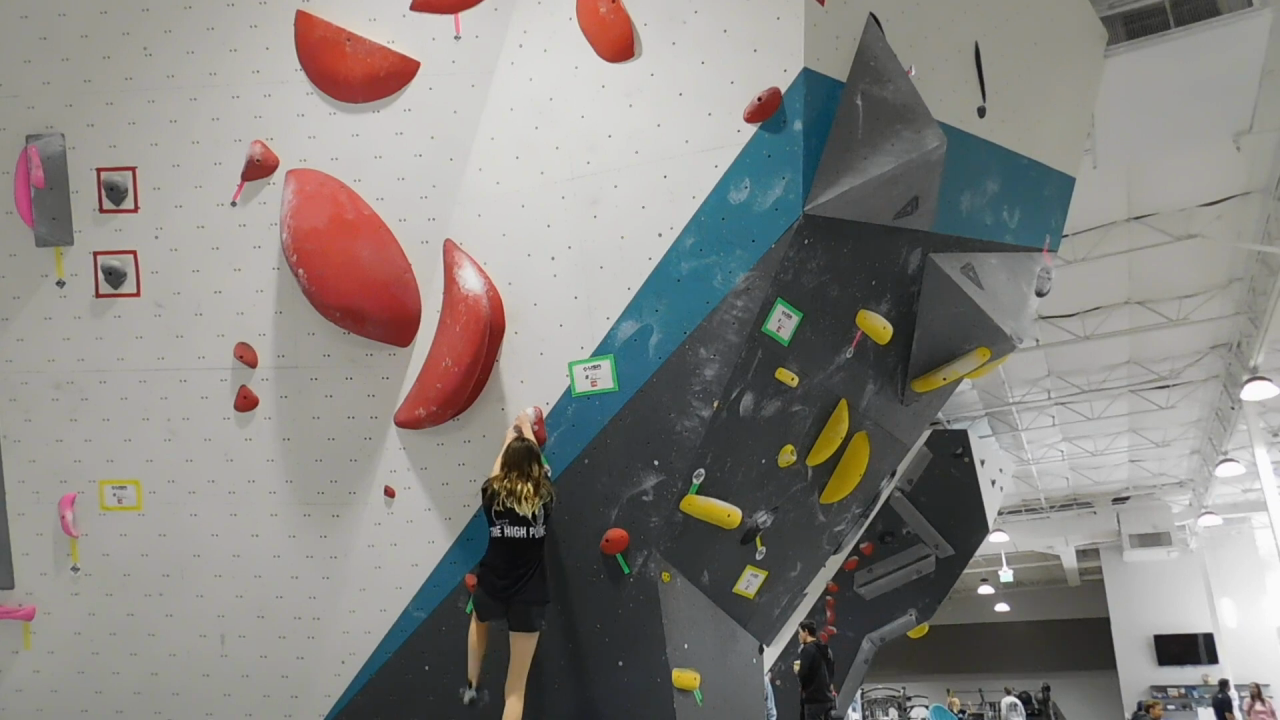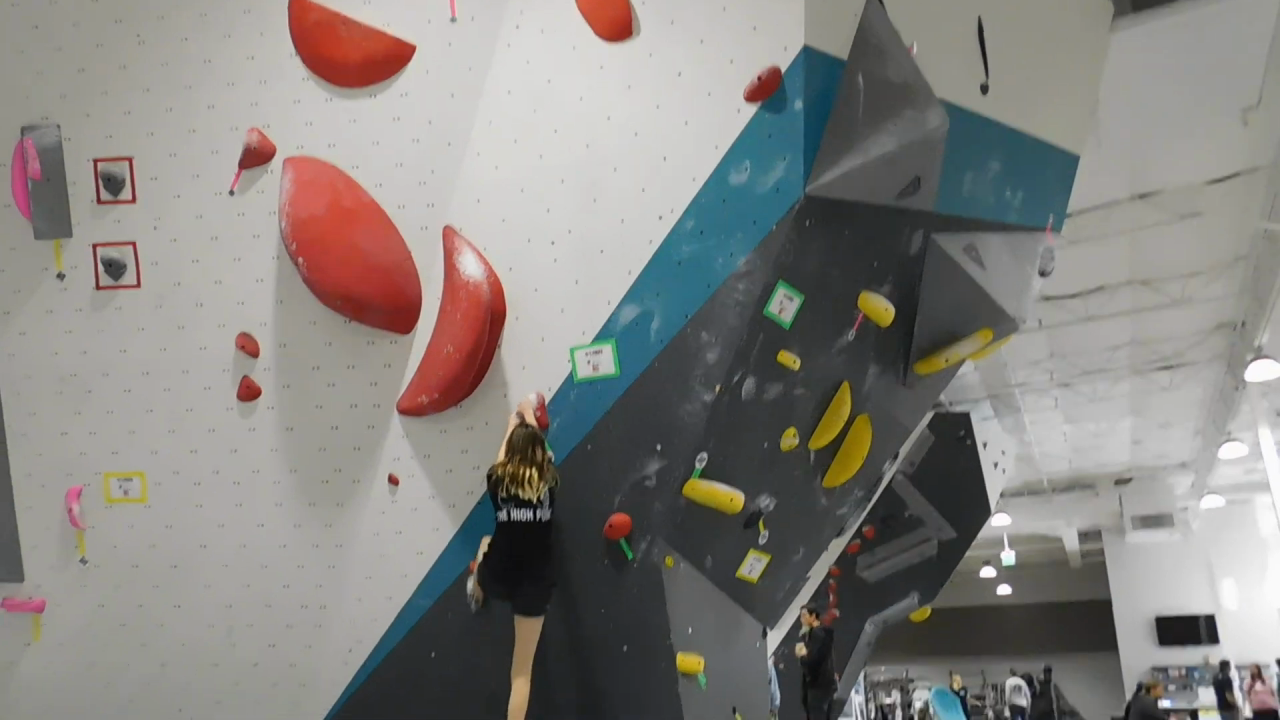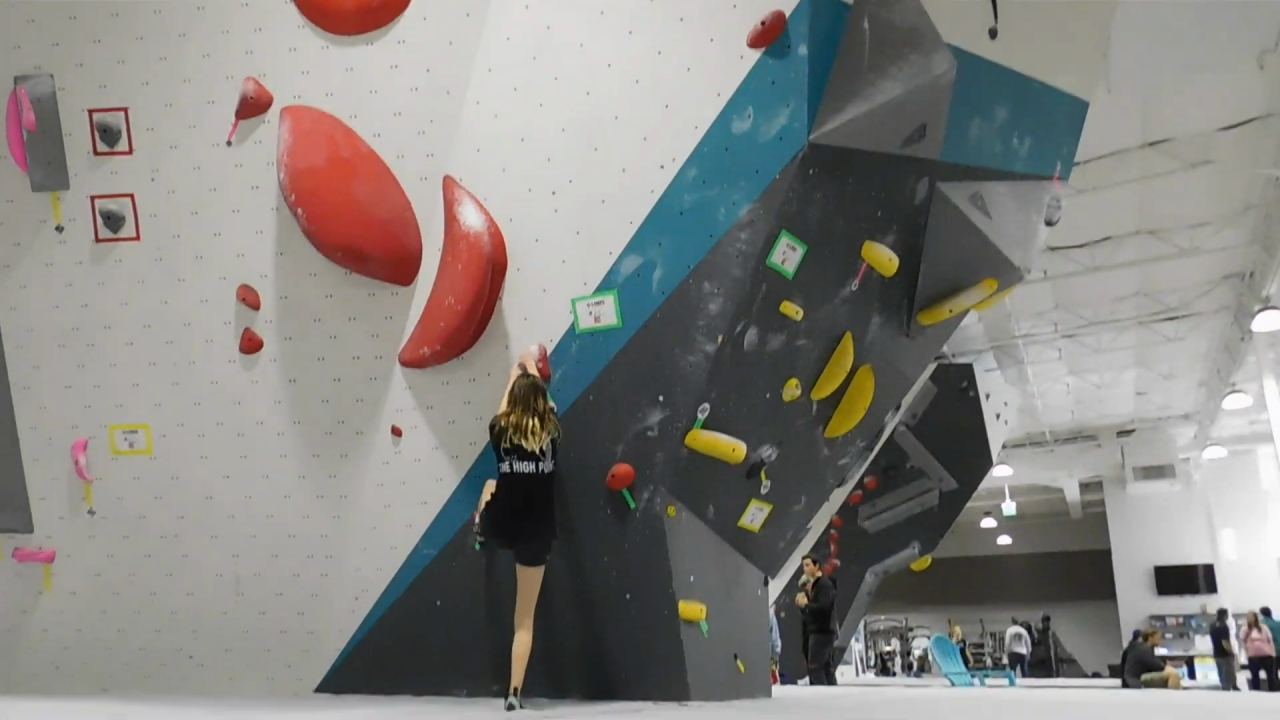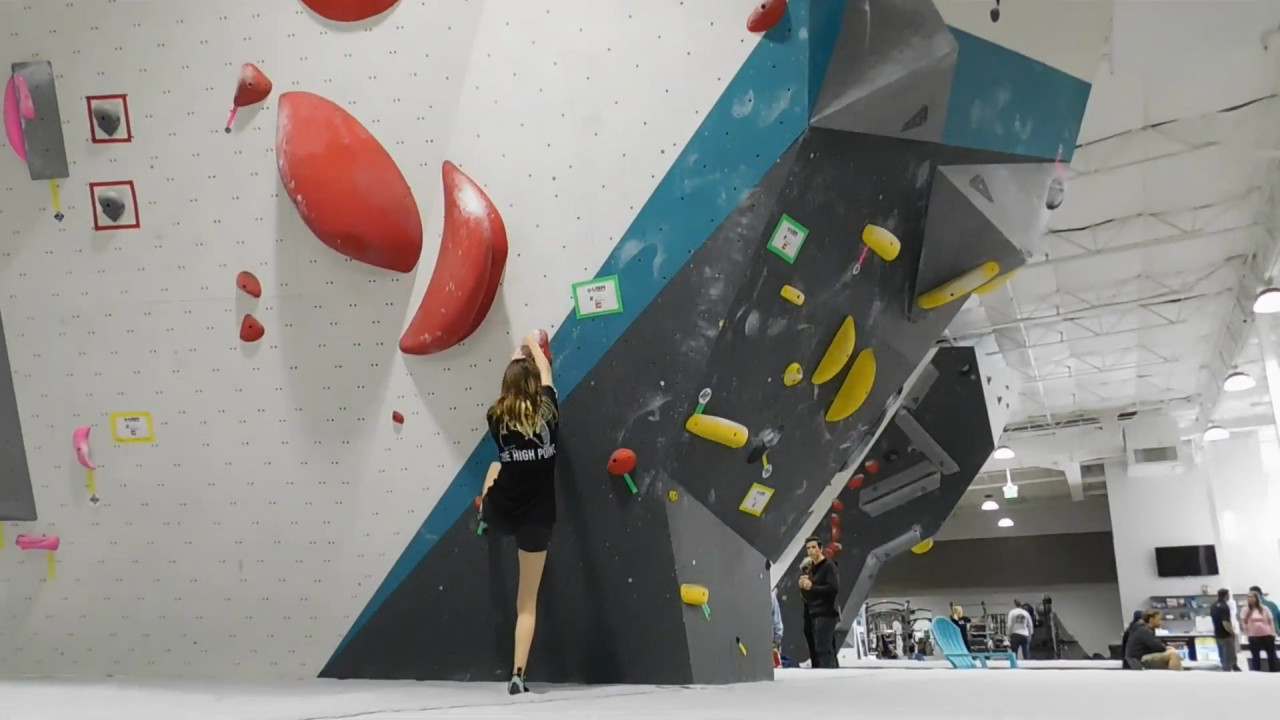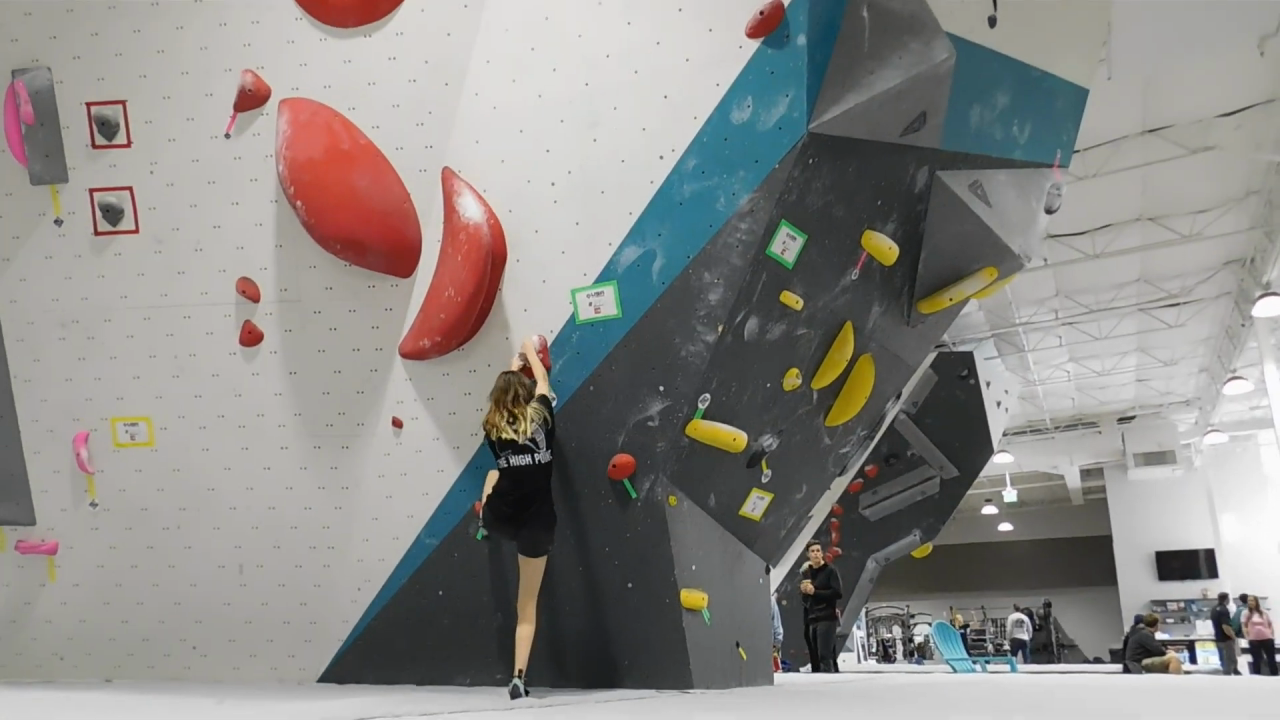
dt=0.2s
person 1, frame 1
left shoulder: (492, 492)
right shoulder: (544, 492)
left elbow: (498, 469)
right elbow: (534, 459)
left wrist: (510, 438)
right wrist: (527, 430)
left hip: (491, 591)
right hip: (530, 599)
left knee: (480, 623)
right knee: (516, 686)
left ankle: (472, 686)
person 1, frame 2
left shoulder: (498, 479)
right shoulder: (549, 478)
left elbow: (503, 455)
right elbow: (537, 446)
left wrist: (513, 425)
right wrist: (530, 417)
left hip: (497, 578)
right hip: (536, 585)
right knee: (522, 670)
left ankle: (475, 594)
person 1, frame 3
left shoulder: (501, 430)
right shoulder: (551, 428)
left elbow: (506, 408)
right elbow: (540, 398)
left wrist: (515, 375)
right wrist: (531, 368)
left hip: (498, 528)
right hip: (536, 534)
right knee: (524, 620)
left ankle: (480, 528)
right ankle: (514, 696)
person 1, frame 4
left shoulder: (497, 416)
right shoulder: (548, 410)
left elbow: (506, 393)
right elbow: (546, 373)
left wrist: (516, 360)
right wrist: (534, 347)
left hip: (500, 514)
right hip: (537, 519)
right knee: (527, 602)
left ankle: (483, 518)
right ankle: (518, 676)
person 1, frame 5
left shoulder: (493, 426)
right shoulder: (541, 415)
left elbow: (504, 390)
right elbow: (542, 381)
left wrist: (513, 368)
right wrist: (531, 353)
left hip: (499, 519)
right hip: (537, 523)
right knee: (528, 607)
left ankle: (484, 522)
right ankle: (519, 678)
